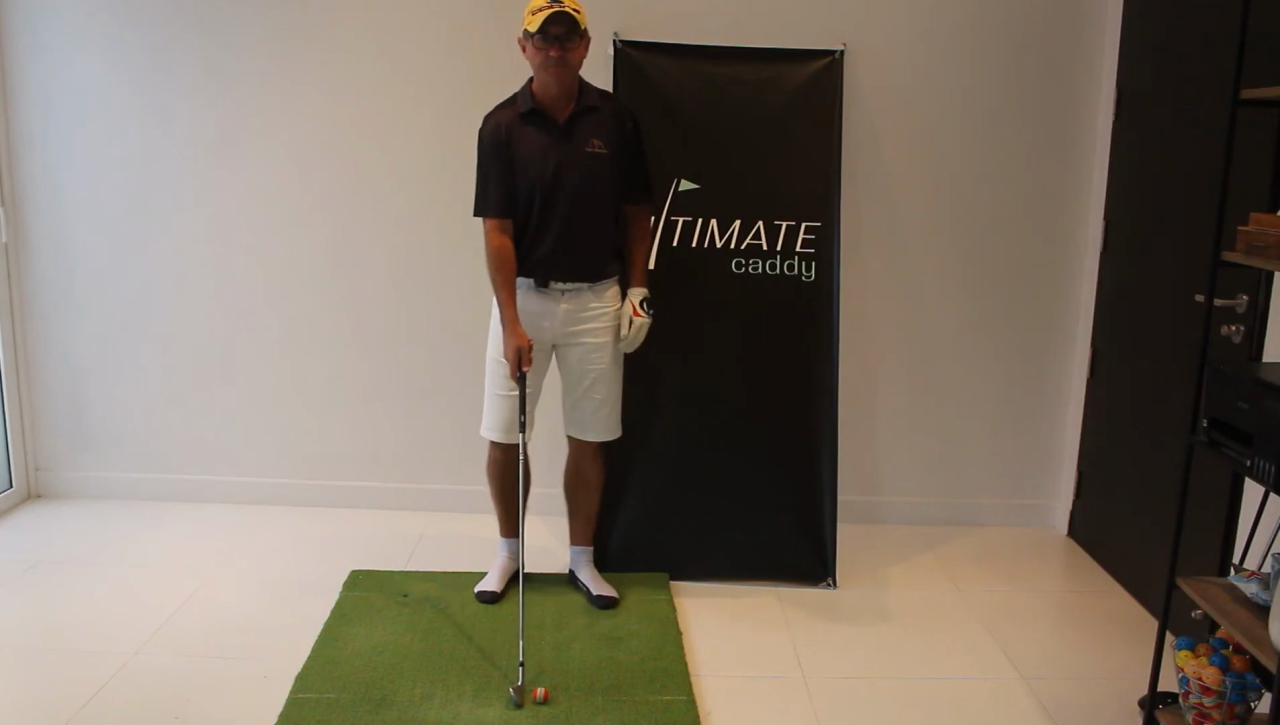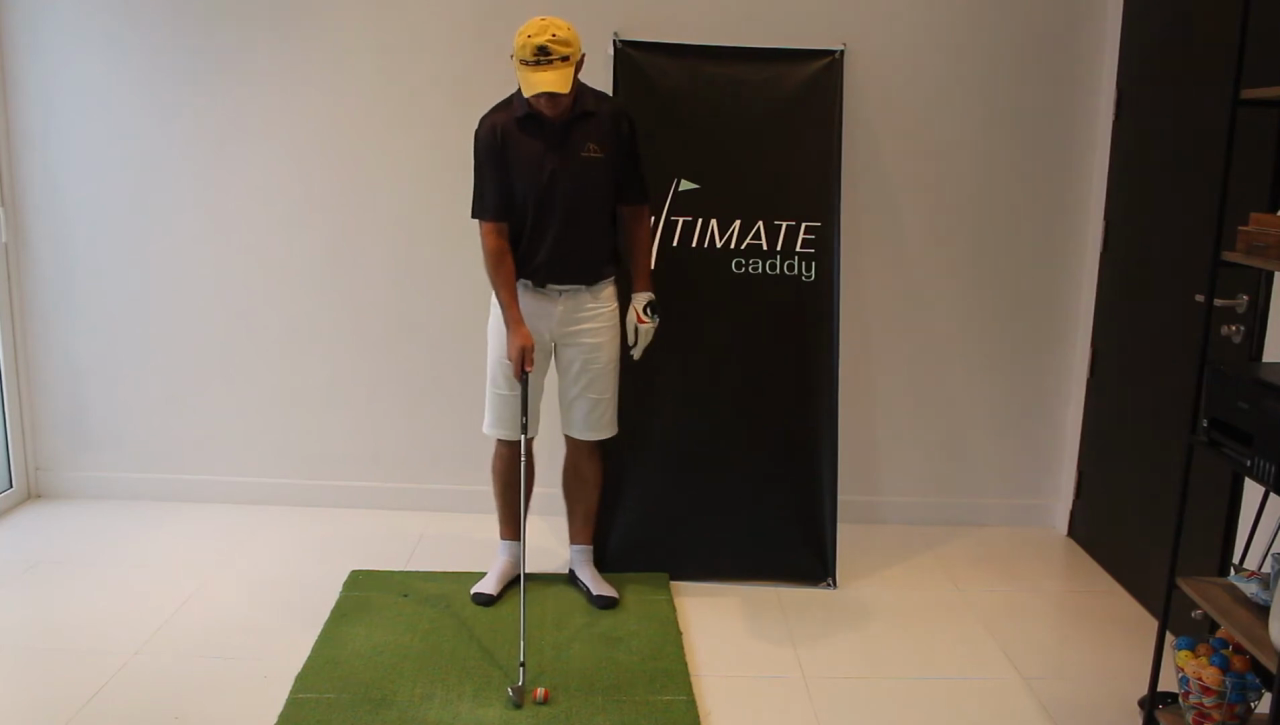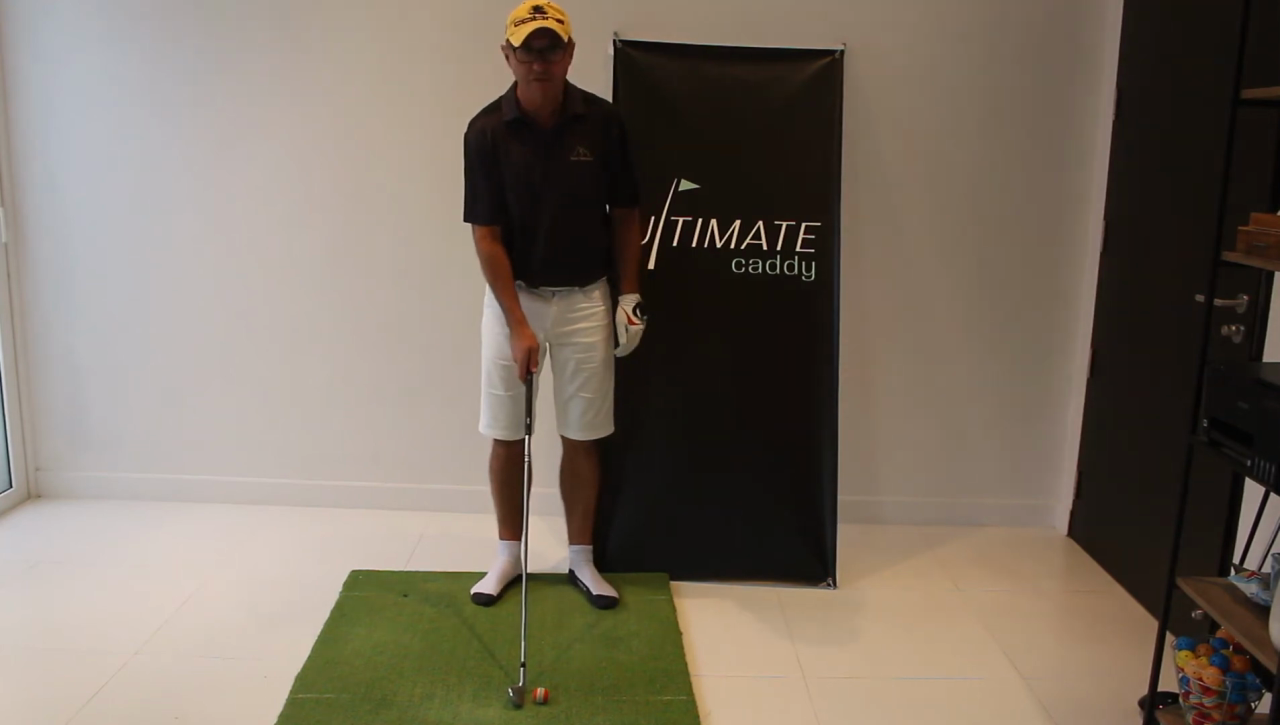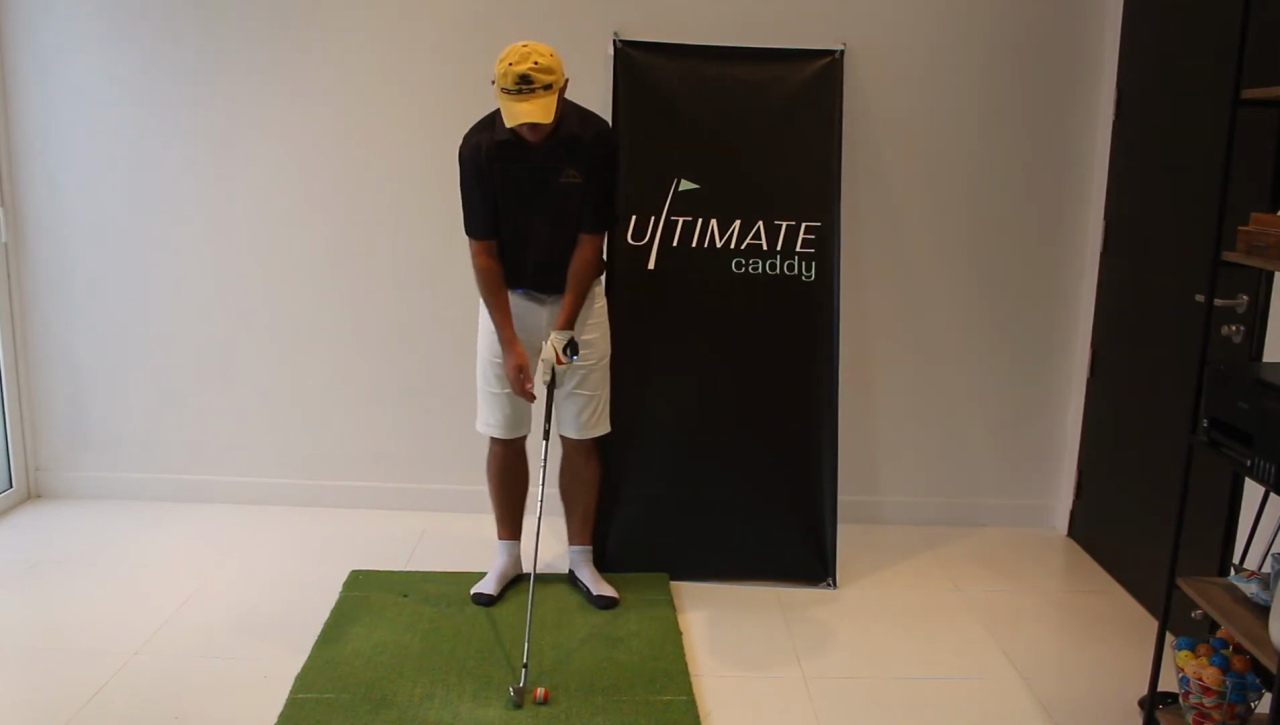
dt=1s
person 1, frame 1
left shoulder: (616, 118)
right shoulder: (502, 125)
left elbow: (636, 212)
right elbow: (497, 230)
left wrist: (636, 291)
right wrist: (511, 324)
left hip: (597, 301)
right hip: (524, 297)
left knee: (589, 438)
right knee: (503, 438)
left ankle: (582, 559)
right ankle: (508, 551)
person 1, frame 2
left shoulder: (612, 120)
right shoulder: (497, 128)
left elbow: (633, 213)
right elbow: (493, 233)
left wrist: (643, 293)
right wrist: (514, 324)
left hip: (593, 298)
right hip: (521, 296)
left knee: (586, 436)
right knee: (510, 434)
left ankle: (582, 558)
right ankle: (508, 553)
person 1, frame 3
left shoulder: (602, 121)
right shoulder: (486, 131)
left elbow: (625, 213)
right elbow: (487, 236)
left wrist: (629, 295)
right wrist: (518, 326)
left hip: (587, 299)
right hip: (513, 297)
left knee: (583, 437)
right knee: (507, 434)
left ankle: (582, 558)
right ankle: (509, 554)
person 1, frame 4
left shoulder: (594, 138)
right shoulder: (479, 145)
left elbow: (590, 241)
right elbow: (483, 251)
left wrist: (562, 329)
right wrist: (510, 341)
left hip: (578, 300)
right hip: (508, 300)
left knee: (580, 435)
right knee: (504, 434)
left ankle: (581, 559)
right ankle: (508, 555)
